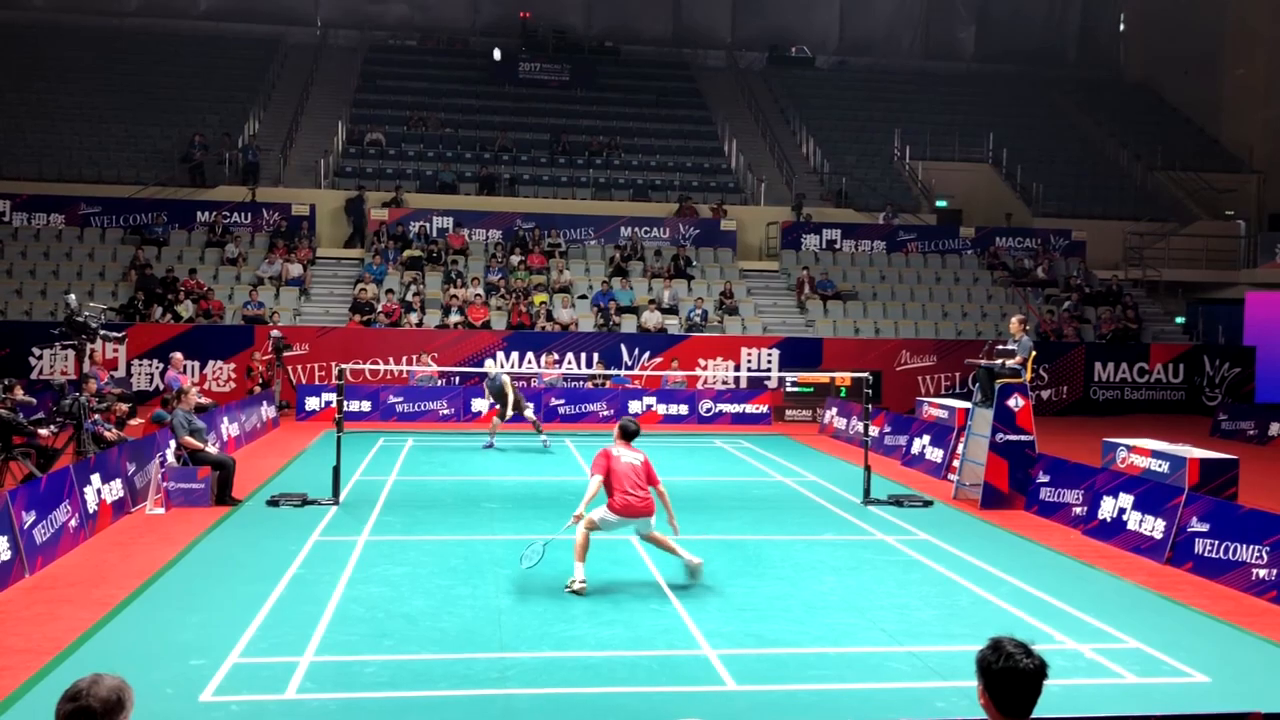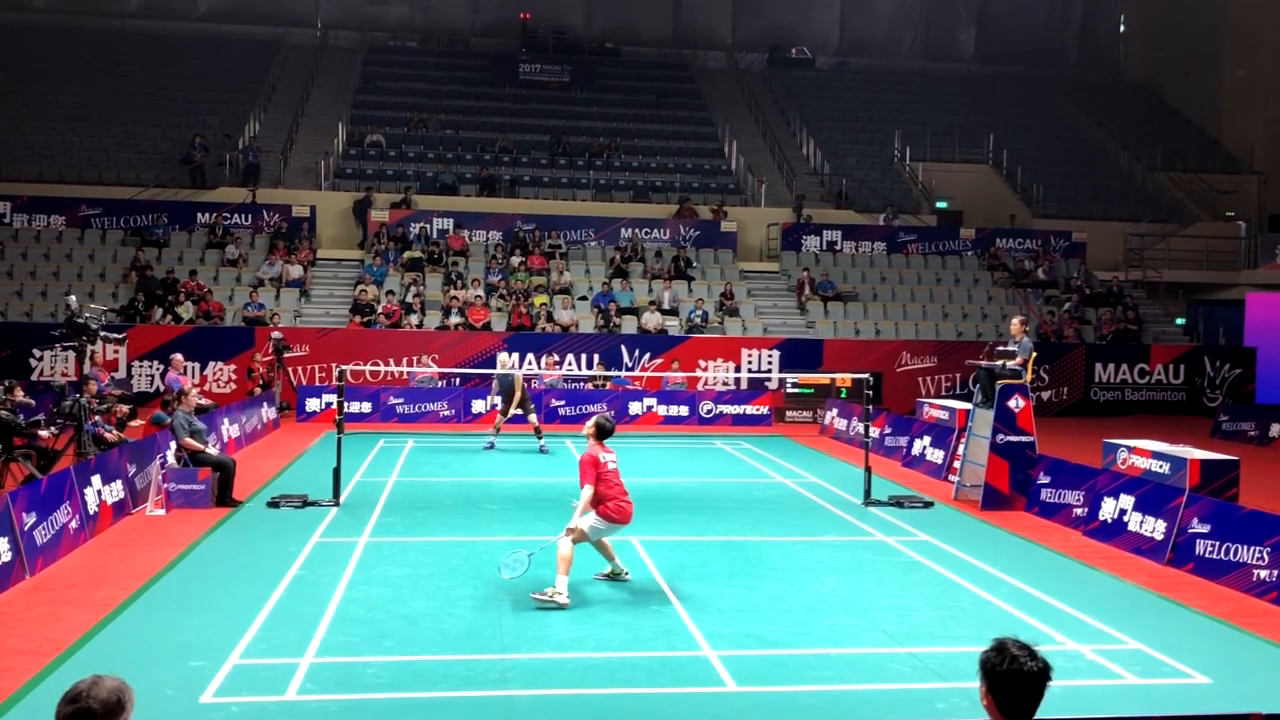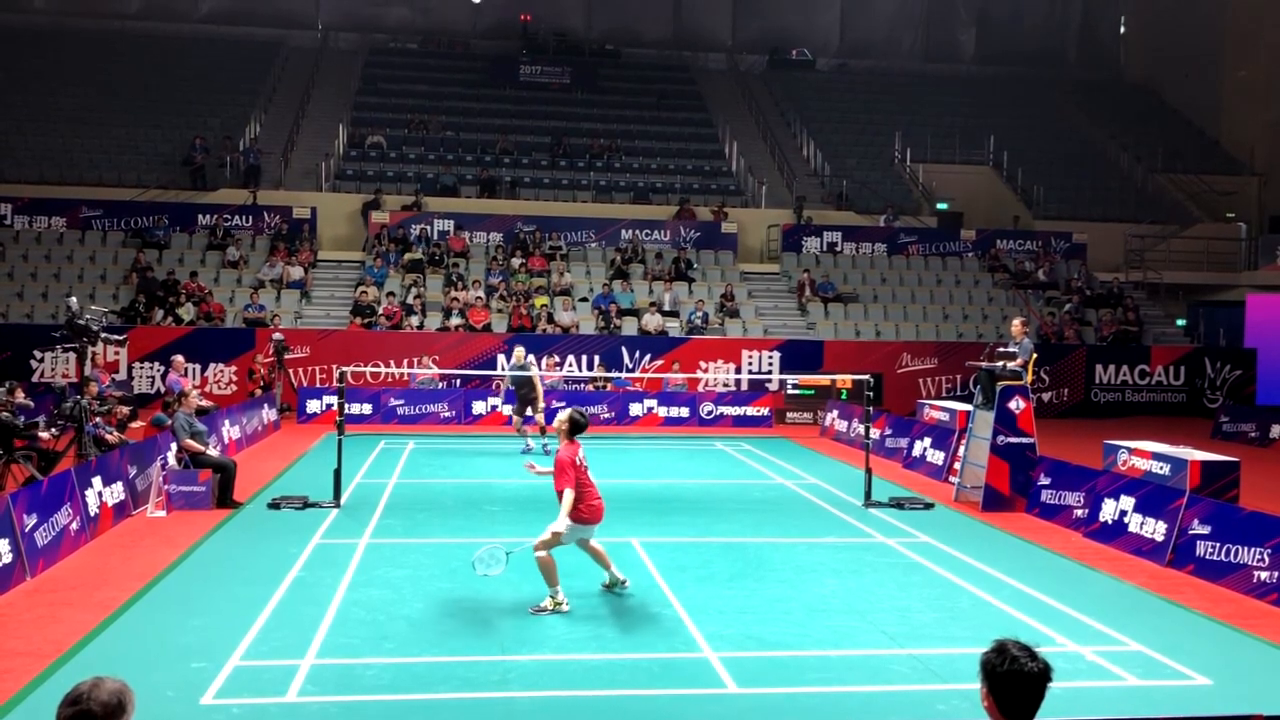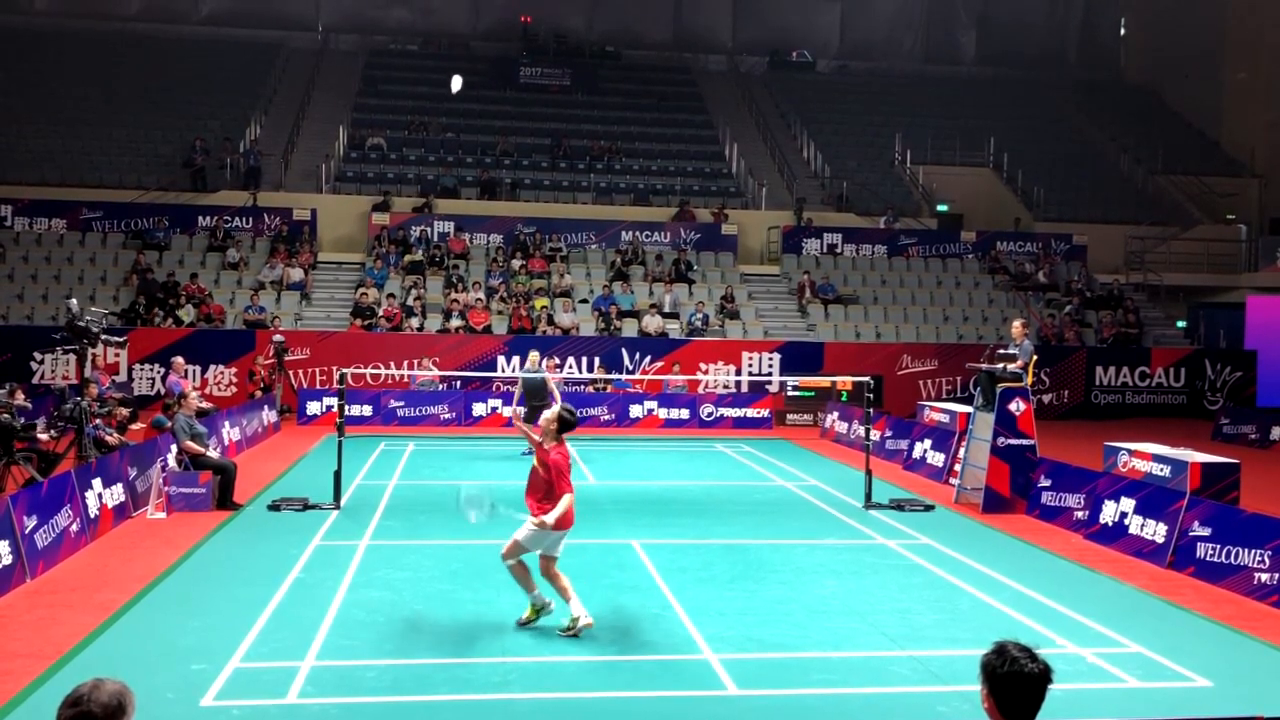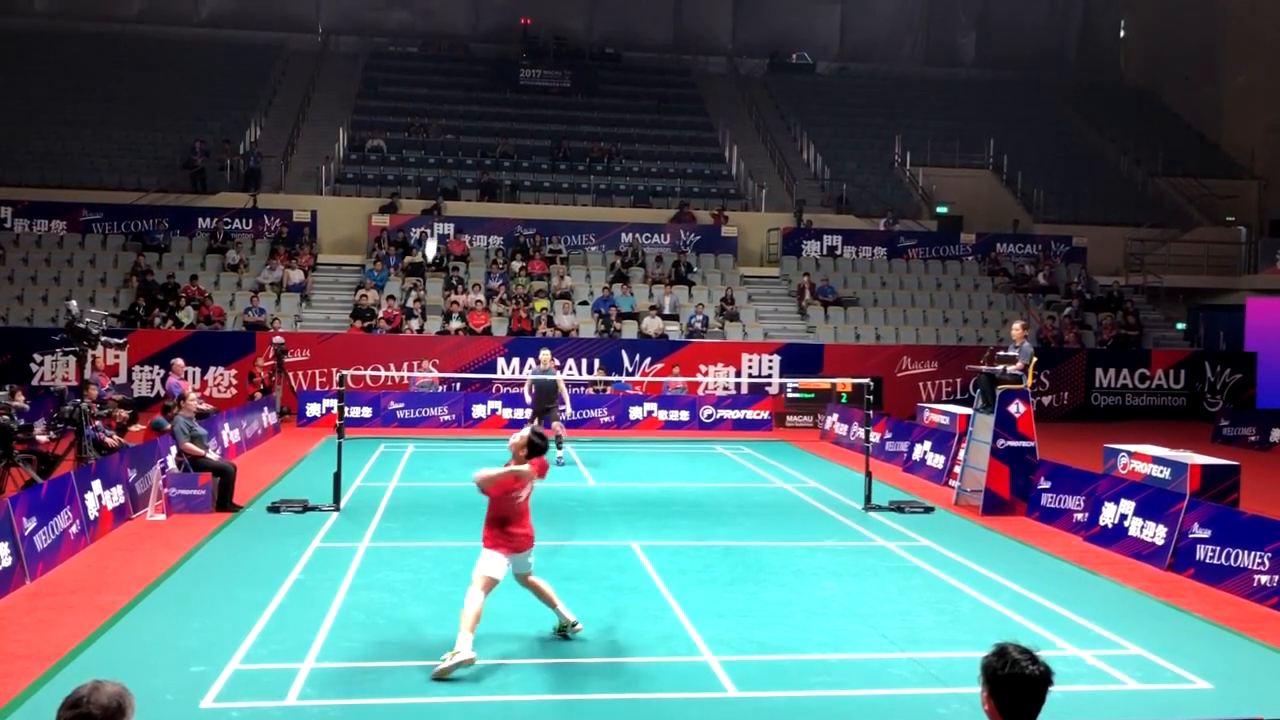
dt=1s
person 1, frame 1
left shoulder: (606, 453)
right shoulder: (641, 456)
left elbow: (597, 480)
right elbow: (660, 489)
left wrist: (582, 506)
right wrist: (671, 516)
left hip: (620, 508)
right hip: (646, 508)
left knee: (583, 527)
right knee: (647, 534)
left ankle: (578, 579)
right ankle: (688, 558)
person 1, frame 2
left shoulder: (589, 456)
right shoulder: (609, 453)
left elbow: (589, 490)
left wrist: (575, 519)
right wrist: (587, 507)
left hip: (610, 513)
right hip: (625, 510)
left knee: (566, 539)
right knee: (592, 533)
left ankle: (560, 591)
right ankle: (618, 570)
person 1, frame 3
left shoulder: (563, 455)
right shoulder: (574, 446)
left elbow: (569, 491)
left wrist: (561, 521)
right wrist: (543, 471)
left hip: (582, 513)
right hip: (593, 507)
left knee: (540, 547)
right knee: (584, 542)
left ankle: (557, 600)
right ankle: (616, 578)
person 1, frame 4
left shoulder: (556, 458)
right shoulder: (551, 441)
left elbow: (568, 496)
right elbow: (539, 445)
left wrist: (552, 516)
right wrist: (522, 428)
left hip: (548, 519)
right hip: (550, 517)
left knee: (509, 555)
right knee: (549, 569)
left ankle: (539, 603)
right ankle: (580, 615)
person 1, frame 5
left shoulder: (509, 480)
right shoulder: (537, 463)
left elbow: (480, 479)
left wrist: (511, 470)
left hip: (501, 543)
right hip: (523, 537)
left knee: (476, 591)
right knee: (527, 578)
left ankle: (463, 648)
right ankle: (567, 619)
